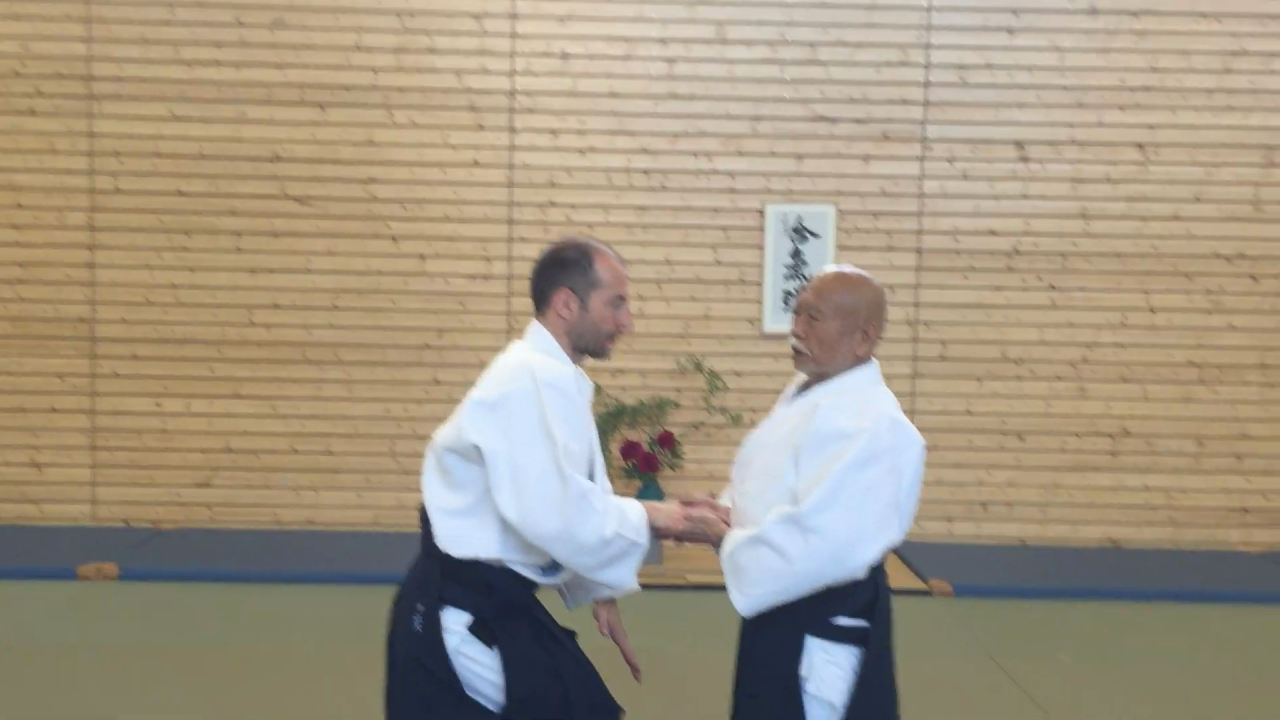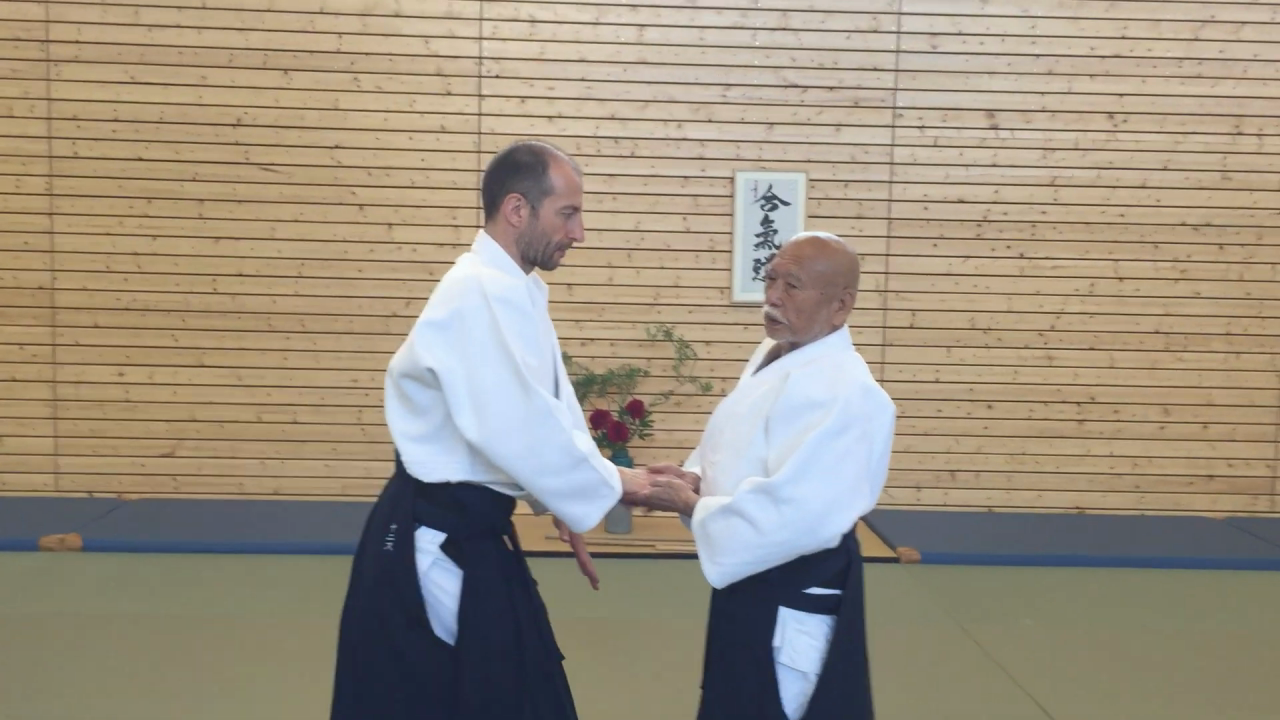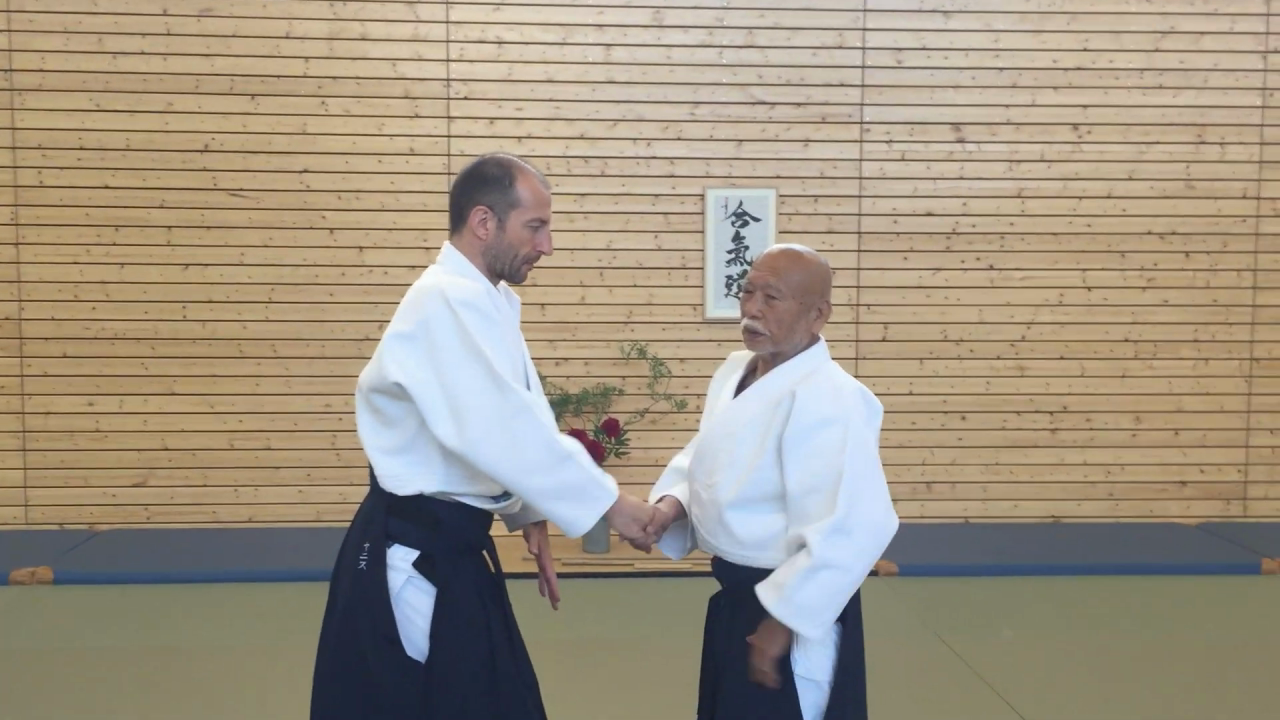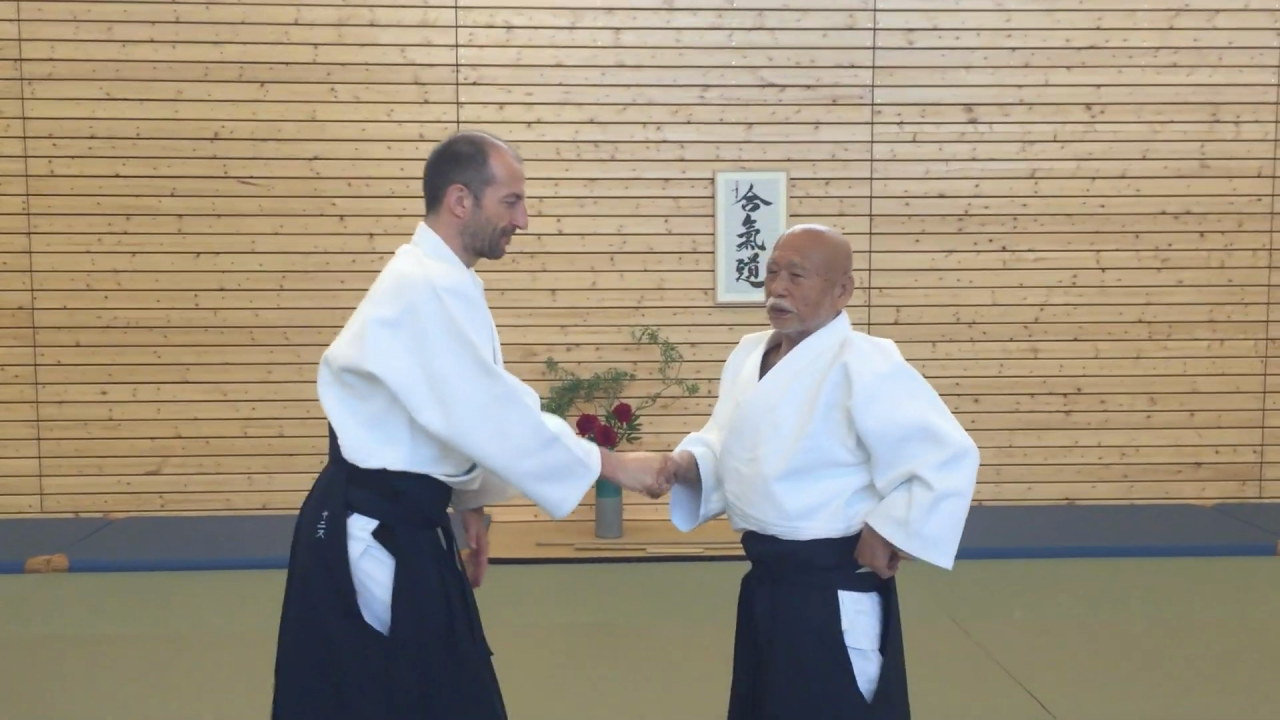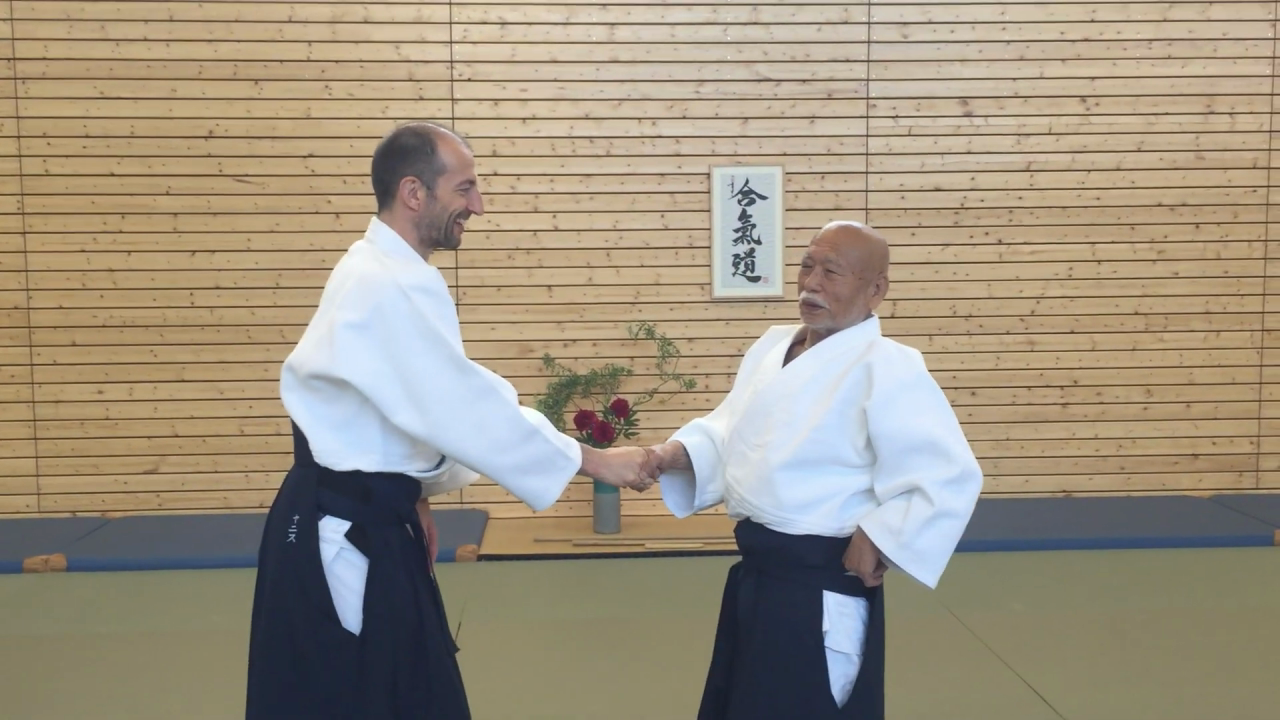
dt=0.7s
person 1, frame 1
left shoulder: (554, 378)
right shoulder: (531, 380)
left elbow: (577, 498)
right elbow: (552, 517)
left wrist: (599, 592)
right wrist: (645, 518)
left hip: (492, 610)
right hip: (462, 620)
person 1, frame 2
left shoulder: (509, 289)
right shoulder: (482, 294)
left elbow: (541, 412)
right elbow: (520, 430)
left wrist: (567, 507)
right wrist: (613, 481)
left hip: (465, 534)
right hip: (434, 546)
person 1, frame 3
left shoulder: (488, 299)
right shoulder: (449, 302)
left elbow: (522, 423)
right elbow: (503, 432)
left wrist: (531, 518)
right wrist: (612, 501)
left hip: (446, 554)
right hip: (408, 564)
person 1, frame 4
left shoulder: (435, 278)
right shoulder: (427, 287)
right elbow: (489, 413)
left wrist: (471, 508)
right wrist: (613, 466)
left hip: (402, 527)
right hip: (369, 537)
person 1, frame 5
left shoulder: (380, 270)
right shoulder: (390, 286)
right elbow: (466, 408)
left wrist: (411, 495)
right wrist: (594, 461)
left hip: (361, 521)
right hip: (341, 535)
person 2, frame 1
left shoulder: (870, 424)
right shoulder: (808, 391)
left elbow: (826, 547)
left wrist: (724, 535)
right wrist: (729, 510)
left hip: (826, 626)
right hip: (782, 613)
person 2, frame 2
left shoulder: (842, 391)
right shoulder: (773, 355)
left elbow: (795, 513)
left wrist: (690, 503)
right wrist: (696, 478)
left hip: (798, 595)
right hip: (755, 579)
person 2, frame 3
left shoulder: (830, 400)
right shoulder: (736, 373)
left elbow: (848, 529)
right elbow: (704, 460)
left wrist: (786, 621)
right wrist: (673, 503)
left hip: (791, 610)
right hip: (739, 599)
person 2, frame 4
left shoulder: (865, 364)
right shoulder: (748, 355)
left elbow: (947, 457)
right elbow: (727, 441)
left wrist: (888, 532)
right wrist: (687, 465)
left hip: (834, 592)
right hip: (769, 581)
person 2, frame 5
left shoulder: (889, 370)
right shoulder: (771, 346)
left elbow: (950, 478)
right elbow: (731, 429)
left wrist: (878, 542)
right wrist: (680, 452)
left hip: (823, 592)
right hip: (757, 575)
